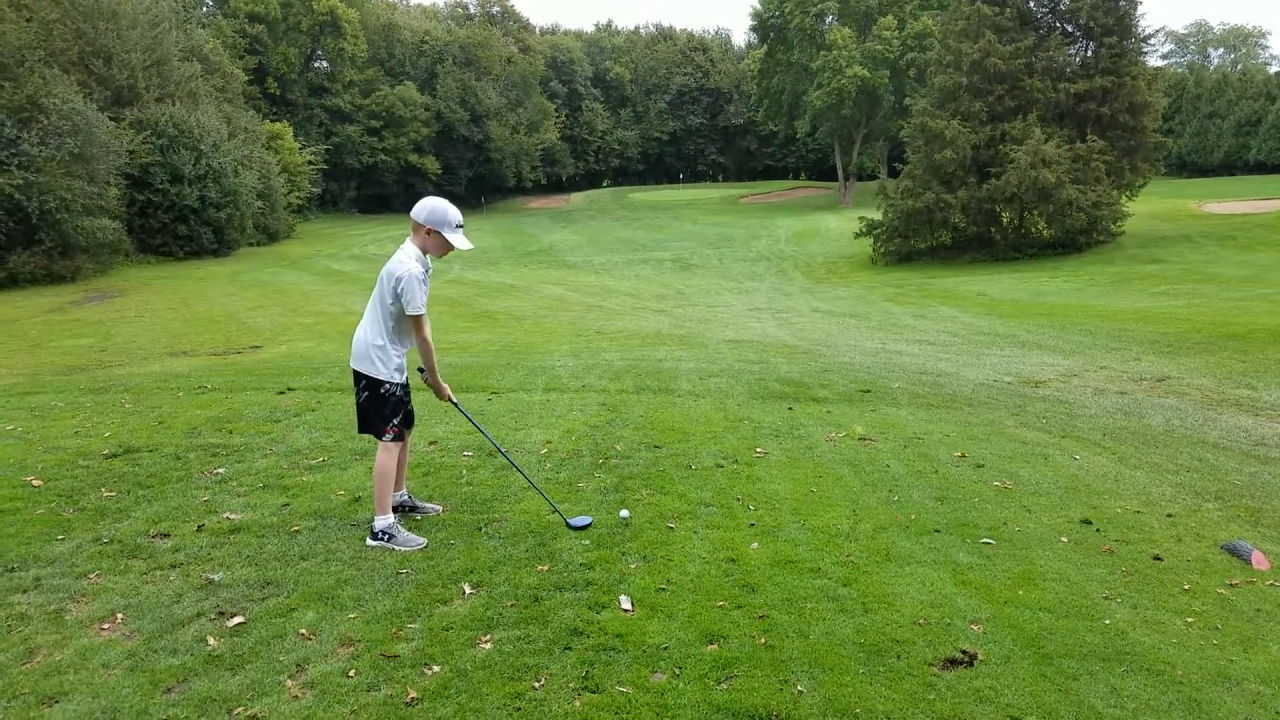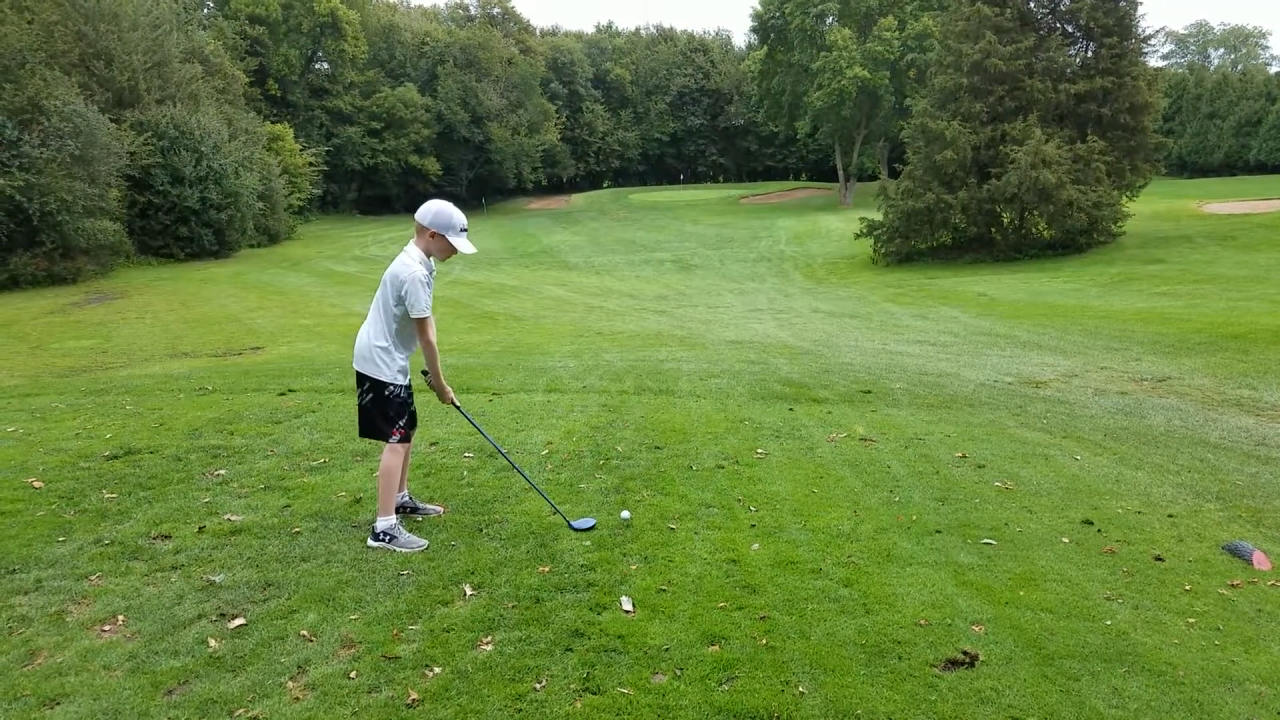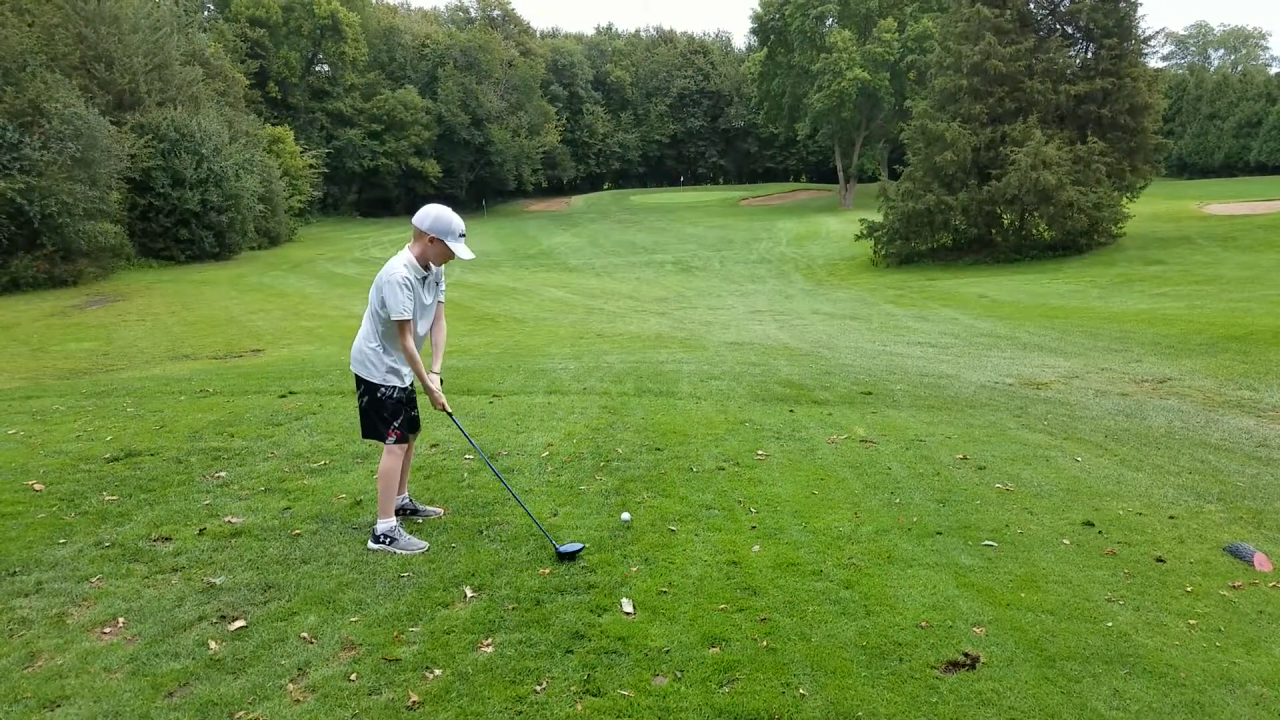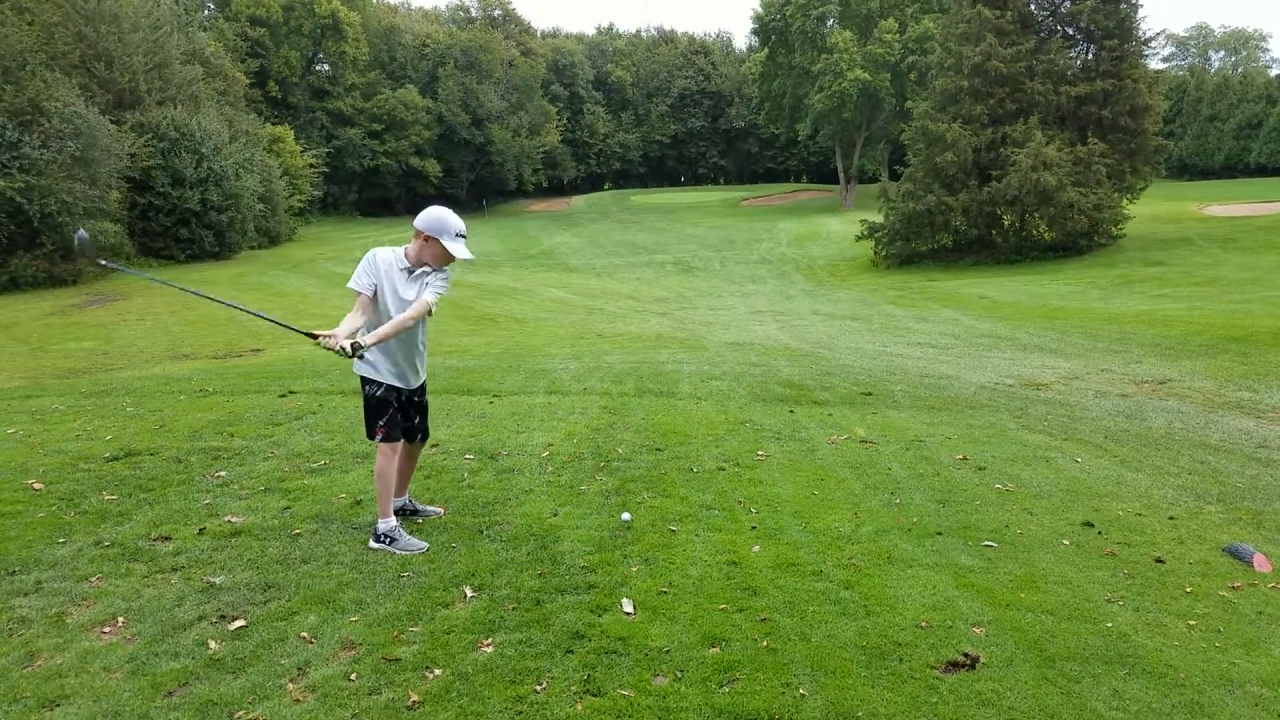
dt=0.3s
person 1, frame 1
left shoulder: (414, 260)
right shoulder: (409, 270)
left elbow: (419, 324)
right elbow: (421, 333)
left wrist: (429, 371)
right wrist: (436, 381)
left hip: (389, 358)
right hip: (378, 361)
left knee: (404, 429)
right knee: (390, 438)
left ankle: (399, 496)
right ankle: (383, 526)
person 1, frame 2
left shoulder: (422, 263)
right shoulder: (413, 273)
left elbow: (427, 321)
right elbow: (425, 335)
left wrist: (435, 373)
right wrist: (439, 383)
left hip: (392, 360)
right hip: (381, 363)
left knee: (407, 431)
right knee: (397, 439)
left ankle: (400, 498)
right ankle: (384, 527)
person 1, frame 3
left shoulder: (434, 270)
right shoulder: (398, 275)
left elbow: (438, 321)
right elbow: (405, 339)
left wrist: (435, 372)
right wrist: (428, 385)
left hip: (400, 366)
right hip: (378, 367)
left knee: (409, 434)
right knee: (395, 442)
left ankle: (401, 499)
right ankle: (385, 529)
person 1, frame 4
left shoulder: (440, 278)
right shoulder: (377, 258)
left elbow: (412, 314)
right elbow: (360, 310)
left wrist: (367, 341)
right wrist: (342, 334)
left hip: (412, 370)
right hip: (377, 368)
left knee: (415, 439)
right knee: (390, 442)
left ankle: (400, 500)
right ankle: (385, 529)
